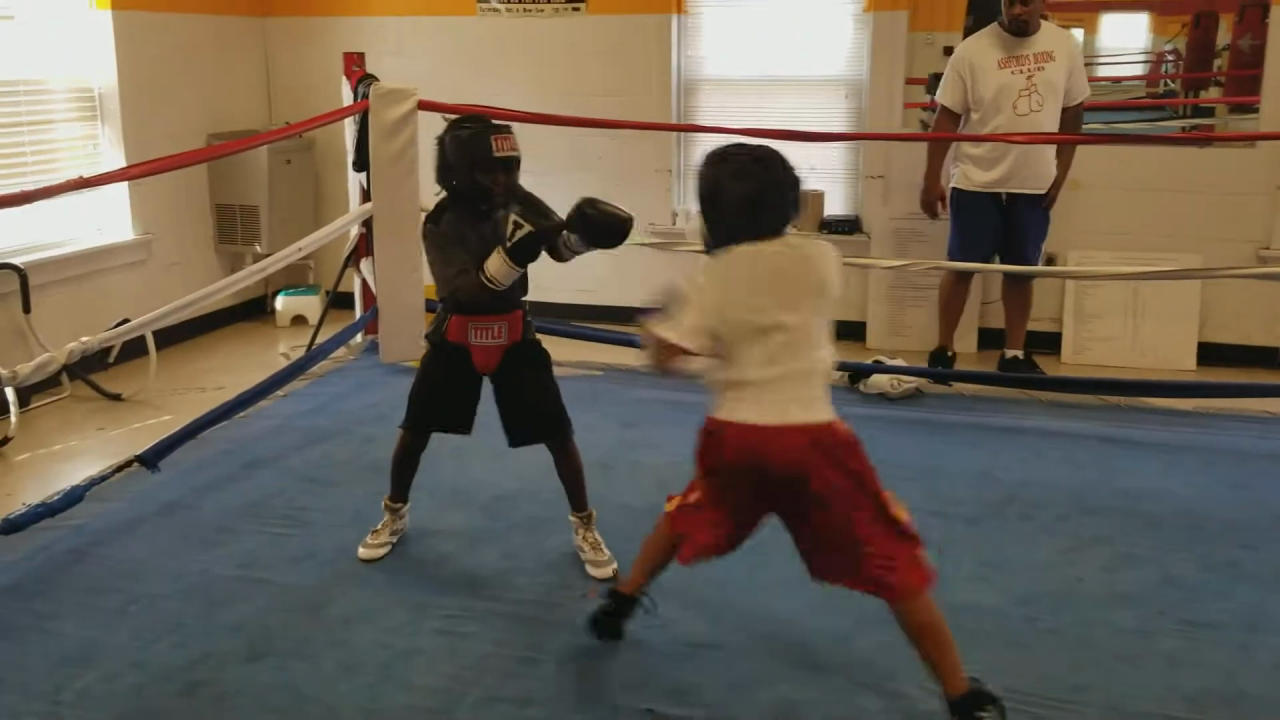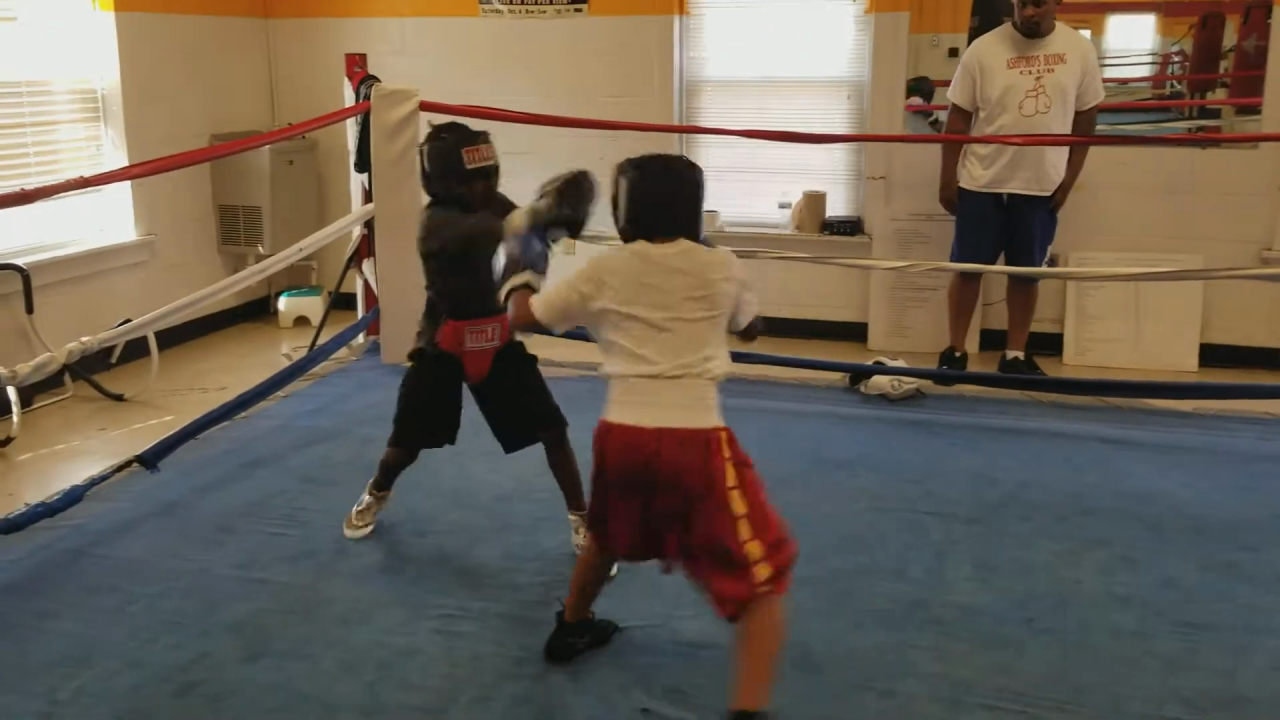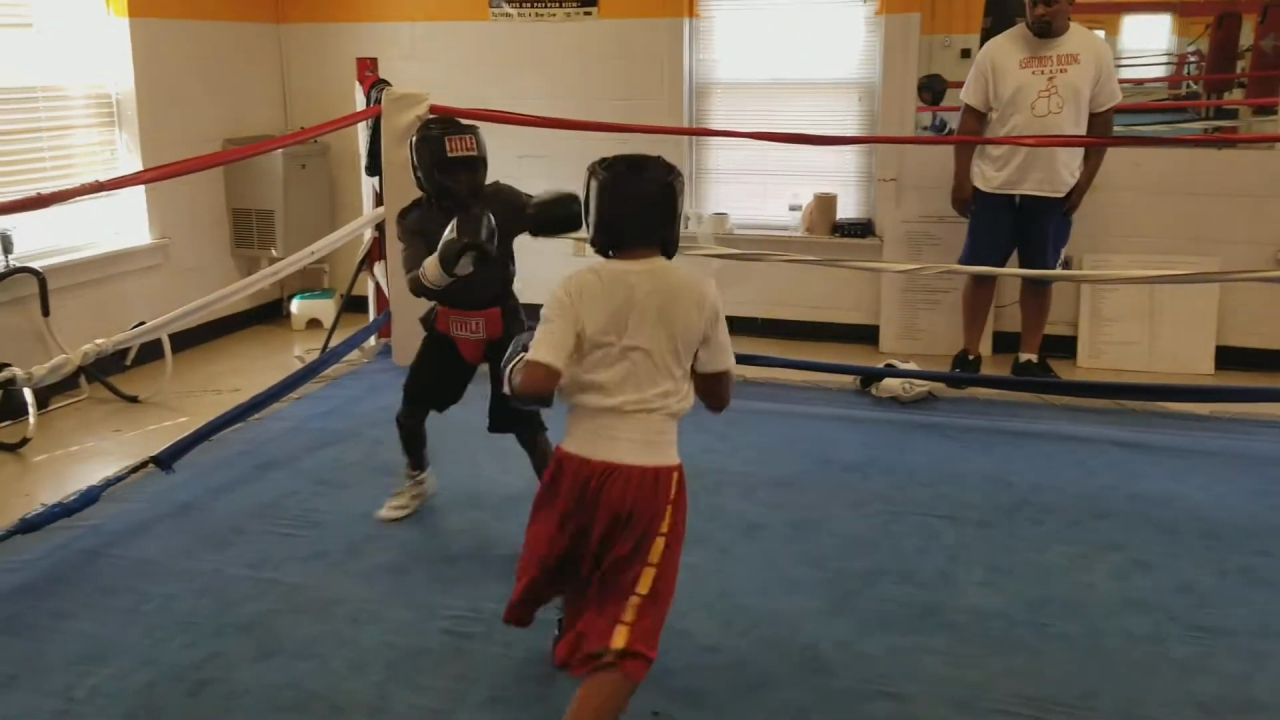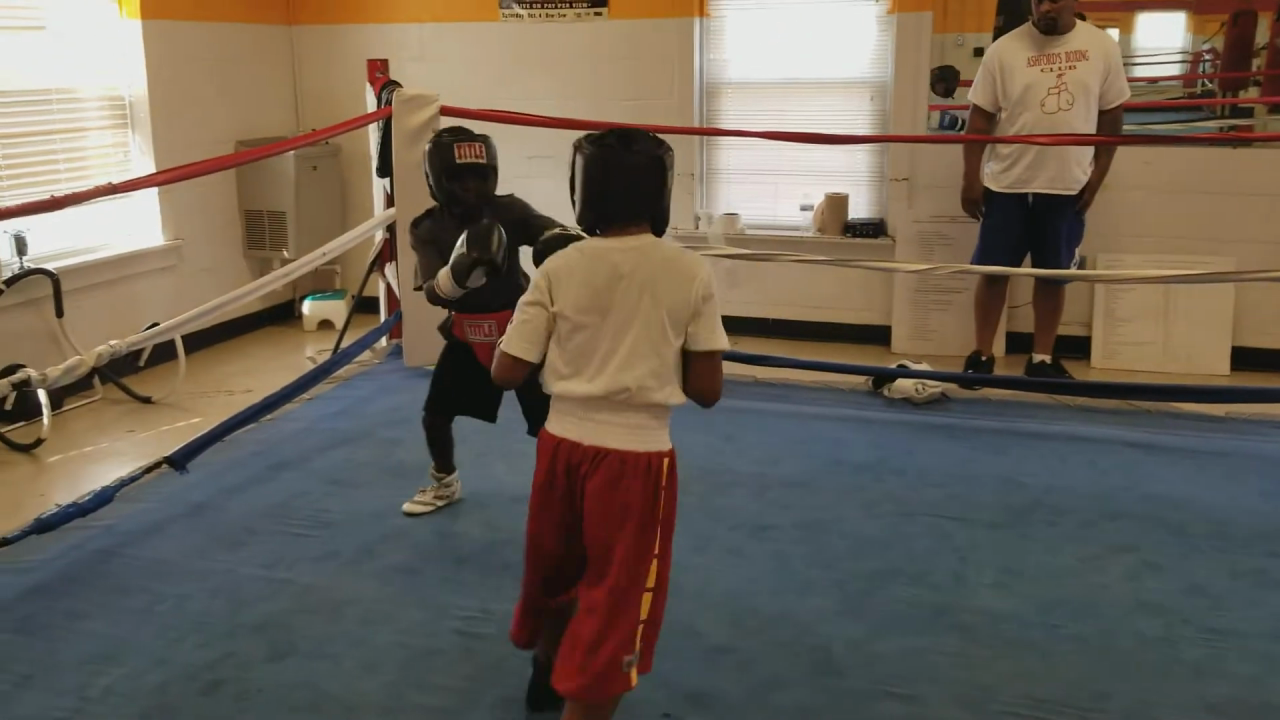
dt=0.2s
person 1, frame 1
left shoulder: (712, 277)
right shoulder: (820, 259)
left elbow: (666, 357)
left wrist: (659, 324)
left hip: (733, 434)
right hip: (810, 436)
left knee: (692, 516)
right knee: (893, 563)
left ankle: (619, 603)
person 1, frame 2
left shoulder: (603, 272)
right shoulder: (724, 267)
left elbow: (525, 316)
right elbow: (746, 326)
left wrist: (518, 276)
left hip: (622, 435)
right hip: (696, 440)
left knee: (611, 533)
right knee: (763, 583)
left ankle: (573, 629)
person 1, frame 3
left shoulder: (576, 289)
right shoulder: (699, 293)
left elbow: (532, 385)
right elbow: (718, 397)
left wrist: (514, 363)
left hip: (577, 463)
right hip: (649, 475)
left knee: (575, 565)
right knee: (622, 640)
left ankle: (578, 646)
person 1, frame 4
left shoulder: (558, 269)
right shoulder: (689, 272)
left elbow: (507, 373)
right elbow: (708, 390)
left hip: (563, 447)
right hip: (637, 460)
left knee: (555, 578)
right knee: (615, 628)
person 2, frame 1
left shoulder: (516, 201)
right shoulder: (442, 225)
left elbow: (565, 241)
right elbow: (465, 291)
left wrist: (580, 227)
right wrist: (513, 249)
left hip: (513, 335)
right hip: (457, 338)
left knee: (558, 433)
right knee: (415, 431)
left ankle: (585, 528)
right ankle: (394, 515)
person 2, frame 2
left shoulder: (493, 207)
right shoulder: (435, 221)
right elbow: (474, 232)
left wrist: (562, 210)
right wrist: (539, 211)
left hip: (496, 341)
right hip: (444, 348)
left knee: (553, 431)
right knee: (406, 444)
left ankle: (584, 525)
right ankle: (377, 496)
person 2, frame 3
left shoulder: (497, 200)
right shoulder: (415, 219)
left elbow: (545, 216)
right elbow: (417, 284)
left wrist: (560, 210)
right wrist: (446, 258)
left hip: (502, 327)
right hip: (448, 329)
left knee: (525, 425)
right knee: (410, 413)
right ankle: (417, 480)
person 2, frame 4
left shoulder: (510, 210)
right shoulder: (429, 229)
left elbow: (554, 234)
right elbow: (435, 293)
left wrist: (562, 242)
right wrist: (461, 268)
right hip: (467, 334)
right knee: (436, 415)
right ankle: (444, 482)
person 3, frame 1
left shoulder: (1065, 46)
right shoulder: (972, 51)
left elbow: (1072, 113)
right elbow: (946, 119)
left wrist: (1060, 175)
right wrist: (931, 181)
left hip: (1035, 185)
right hip: (976, 182)
left knee: (1022, 271)
right knee: (961, 268)
left ankle: (1014, 354)
right ankle: (944, 350)
person 3, frame 2
left shoulder: (1079, 49)
right shoulder: (984, 49)
left elbow: (1086, 117)
right elbow: (958, 116)
left wrist: (1069, 178)
right wrist: (948, 177)
left hip: (1042, 185)
right hip: (982, 182)
left knee: (1027, 272)
right knee: (968, 268)
left ankle: (1016, 355)
right ankle: (955, 351)
person 3, frame 3
left shoulder: (1095, 50)
right shoulder: (997, 50)
left elbow: (1102, 118)
right elbow: (972, 117)
left wrist: (1085, 179)
right wrist: (961, 178)
left hip: (1056, 187)
right hip: (995, 183)
left knee: (1040, 274)
right knee: (982, 270)
left ankle: (1029, 358)
right ankle: (969, 354)
person 3, frame 4
left shoulder: (1102, 47)
right shoulder: (1004, 49)
left elbow: (1111, 115)
right elbow: (980, 118)
left wrist: (1098, 175)
right wrist: (971, 178)
left hip: (1067, 185)
right hip: (1006, 184)
left knee: (1054, 275)
right knee: (994, 271)
left ankle: (1042, 358)
right ankle: (982, 355)
